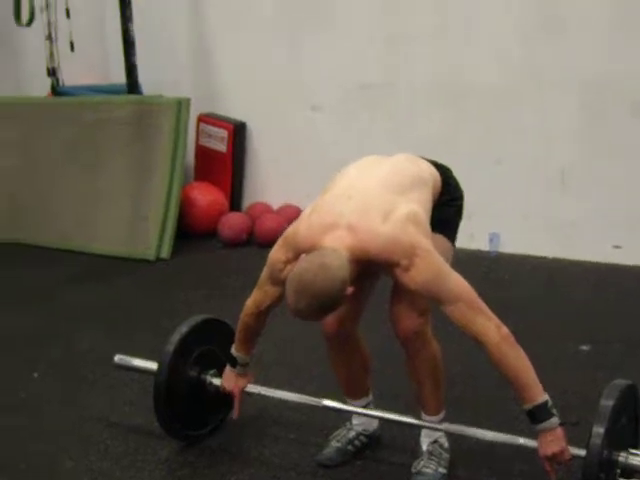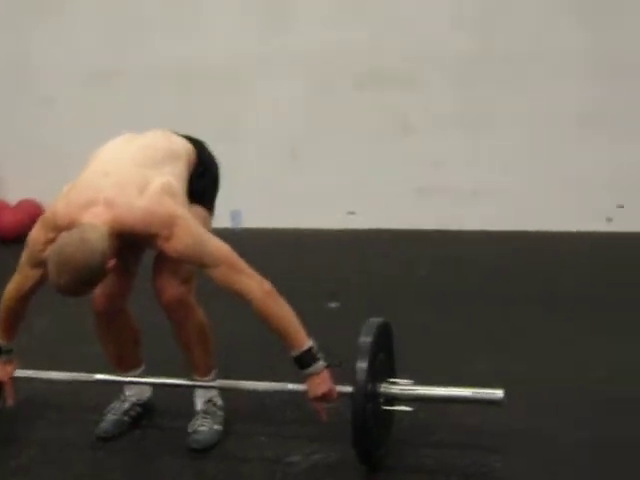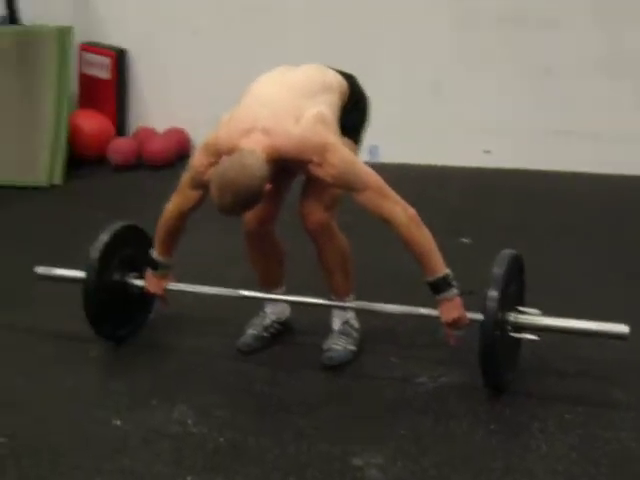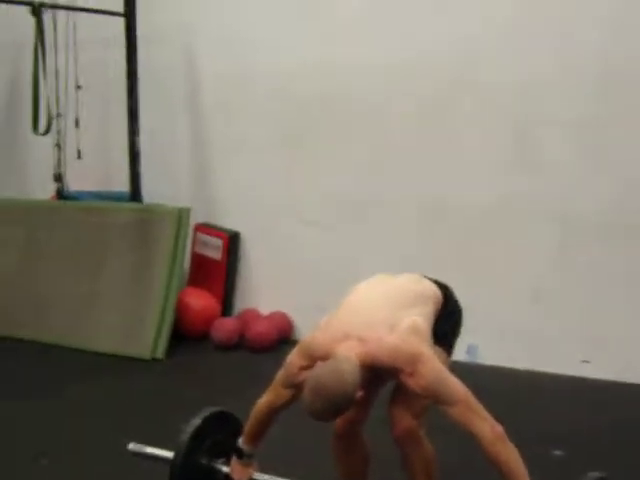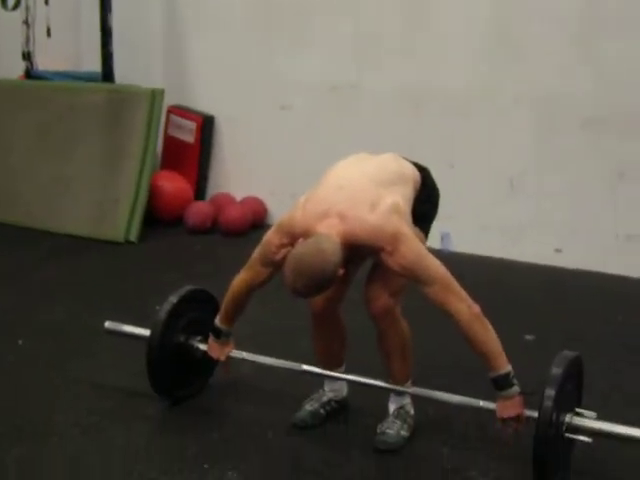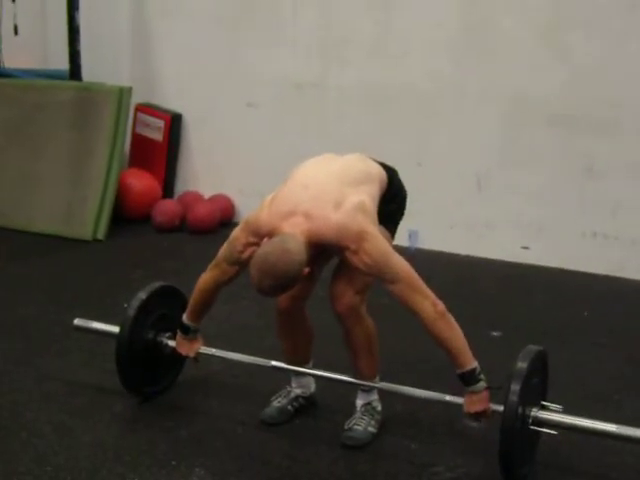
dt=0.7s
person 1, frame 1
left shoulder: (406, 254)
right shoulder: (294, 246)
left elbow: (491, 330)
right elbow: (257, 305)
left wrist: (544, 420)
right wrist: (238, 365)
left knee: (409, 325)
right knee: (335, 327)
left ankle: (434, 435)
right ankle: (362, 422)
person 1, frame 2
left shoulder: (162, 222)
right shoulder: (54, 226)
left elbow: (255, 287)
left wrist: (312, 365)
left knee: (173, 293)
right knee: (104, 302)
left ankle: (208, 396)
right ankle: (135, 392)
person 1, frame 3
left shoulder: (318, 151)
right shoulder: (215, 152)
left elbow: (400, 213)
right elbow: (177, 207)
left wrist: (445, 290)
right wrist: (157, 266)
left knee: (316, 218)
right knee: (255, 223)
left ankle: (345, 317)
right ankle: (276, 311)
person 1, frame 4
left shoulder: (413, 365)
right shoulder: (310, 354)
left elbow: (489, 430)
right elbow: (270, 401)
right wrist: (243, 455)
left knee: (405, 425)
right knee: (345, 428)
person 1, frame 5
left shoulder: (392, 240)
right shoulder: (290, 231)
left elbow: (466, 309)
right elbow: (246, 280)
left wrist: (506, 385)
right wrist: (220, 333)
left knee: (381, 303)
right knee: (321, 306)
left ankle: (402, 403)
right ankle: (334, 390)
person 1, frame 6
left shoulder: (357, 240)
right shoulder: (255, 231)
left elbow: (431, 306)
right elbow: (212, 277)
left wrist: (473, 381)
right wrist: (188, 331)
left knee: (346, 301)
right knee: (287, 303)
left ankle: (369, 401)
right ankle: (301, 387)
